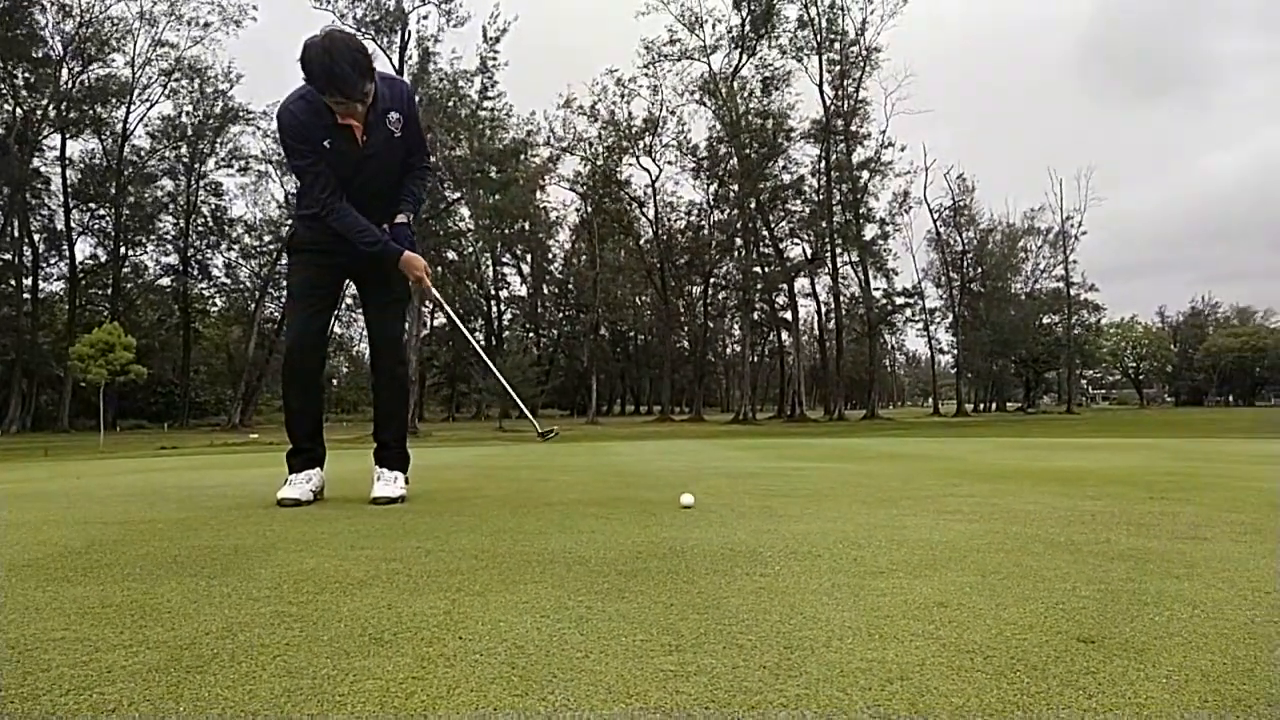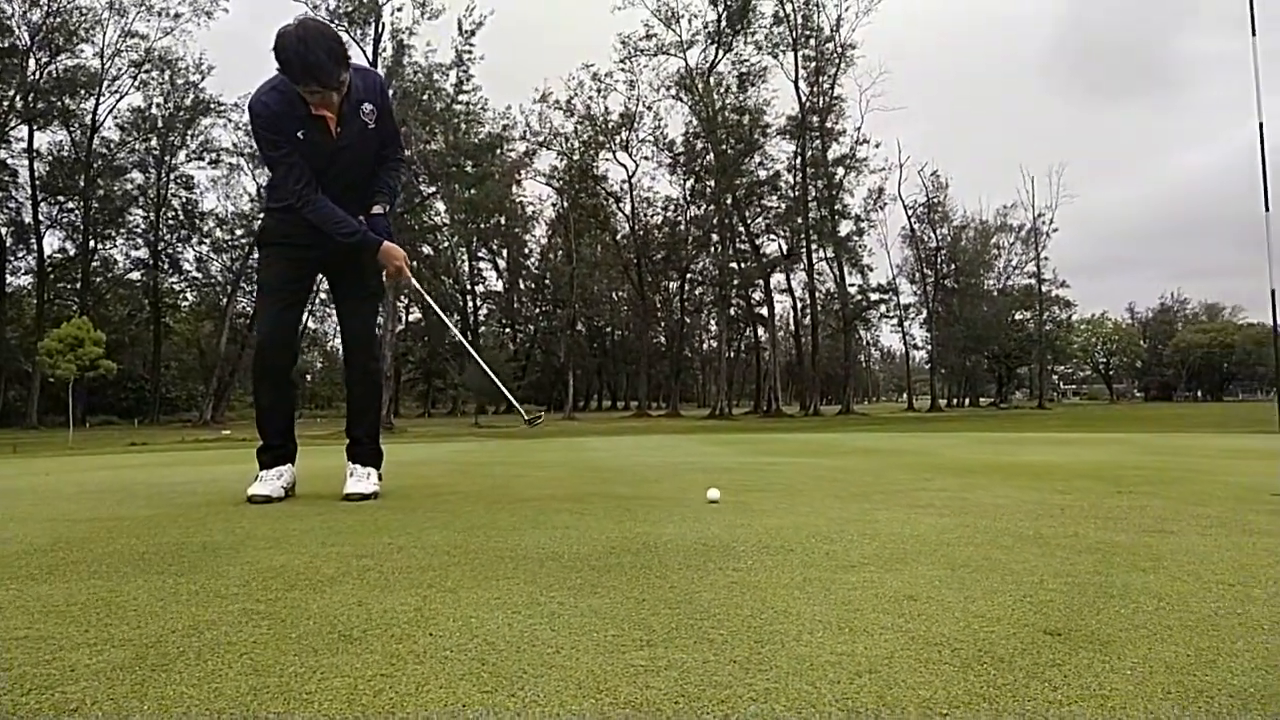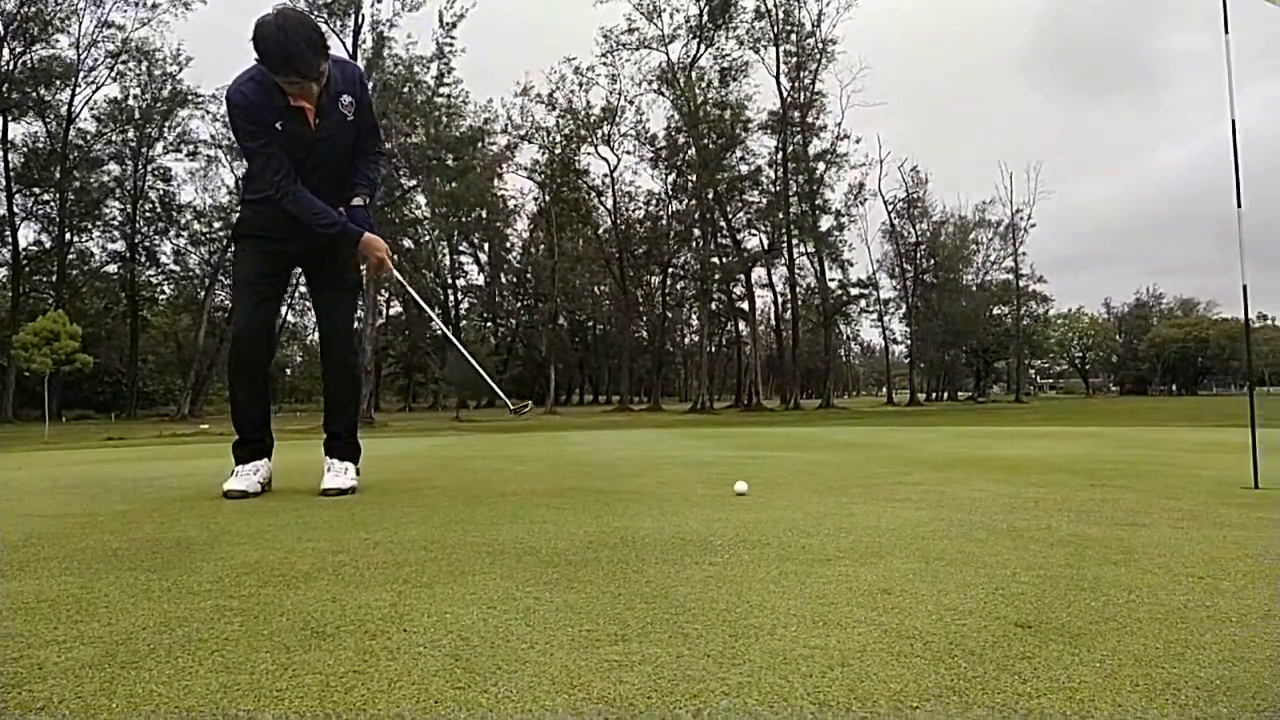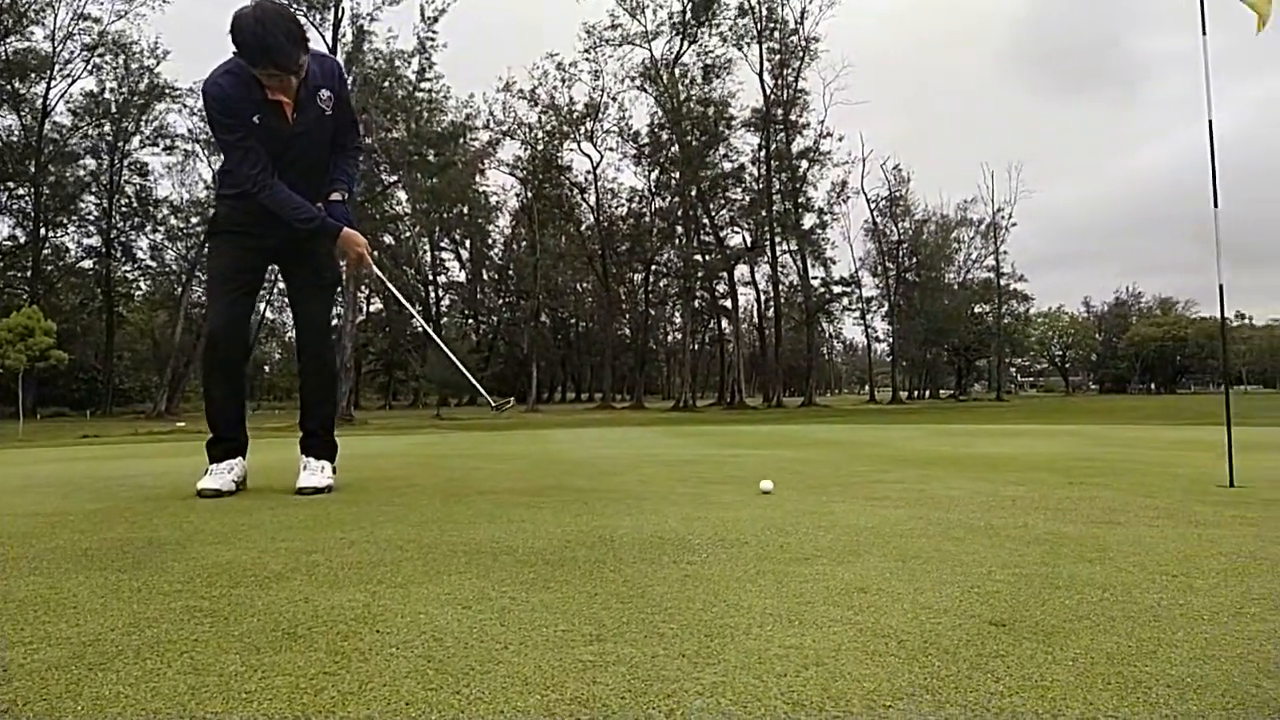
dt=0.1s
person 1, frame 1
left shoulder: (398, 94)
right shoulder: (295, 116)
left elbow: (418, 164)
right elbow: (328, 204)
left wrist: (402, 222)
right wrist: (396, 255)
left hip: (386, 238)
right hip: (319, 242)
left knee: (389, 349)
right knee: (302, 348)
left ankle: (391, 466)
right ankle: (306, 466)
person 1, frame 2
left shoulder: (371, 86)
right shoulder: (267, 106)
left elbow: (392, 156)
right elbow: (303, 195)
left wrist: (378, 213)
right wrist: (374, 246)
left hip: (360, 231)
right hip: (291, 234)
left knee: (361, 343)
right knee: (272, 343)
left ankle: (364, 462)
right ankle: (277, 462)
person 1, frame 3
left shoulder: (349, 78)
right shoulder: (245, 96)
left elbow: (370, 148)
right elbow: (282, 187)
left wrist: (359, 203)
right wrist: (356, 236)
left hip: (335, 225)
right hip: (267, 227)
left knee: (339, 337)
right knee: (248, 336)
left ankle: (342, 456)
right ankle: (253, 457)
person 1, frame 4
left shoulder: (328, 72)
right shoulder: (222, 89)
left elbow: (348, 143)
right elbow: (259, 181)
left wrist: (337, 199)
right wrist: (334, 231)
left hip: (312, 221)
right hip: (242, 223)
left knee: (315, 334)
right knee: (224, 333)
left ankle: (318, 454)
right ankle: (227, 456)
